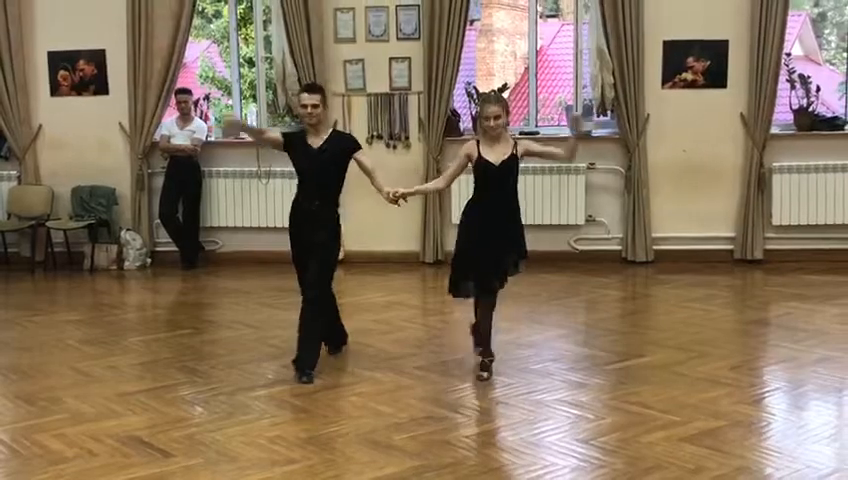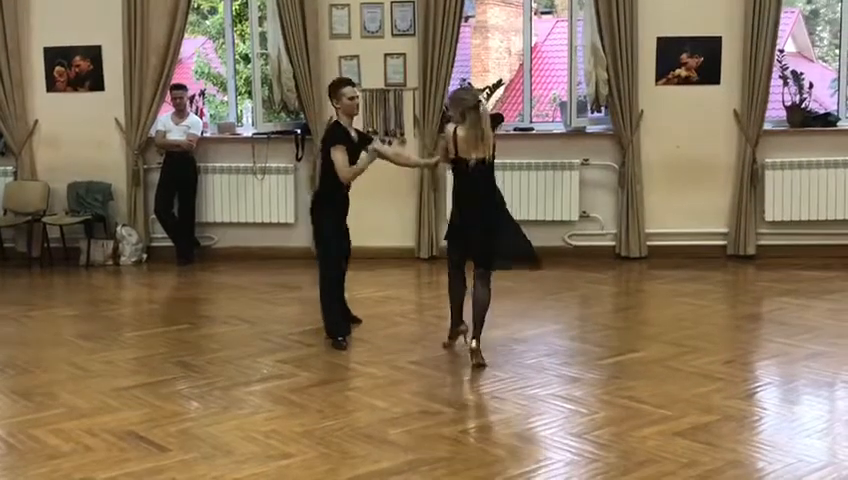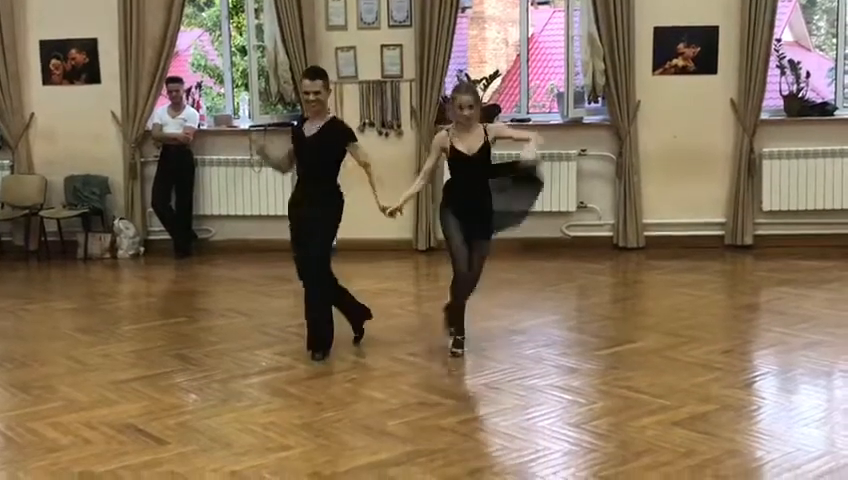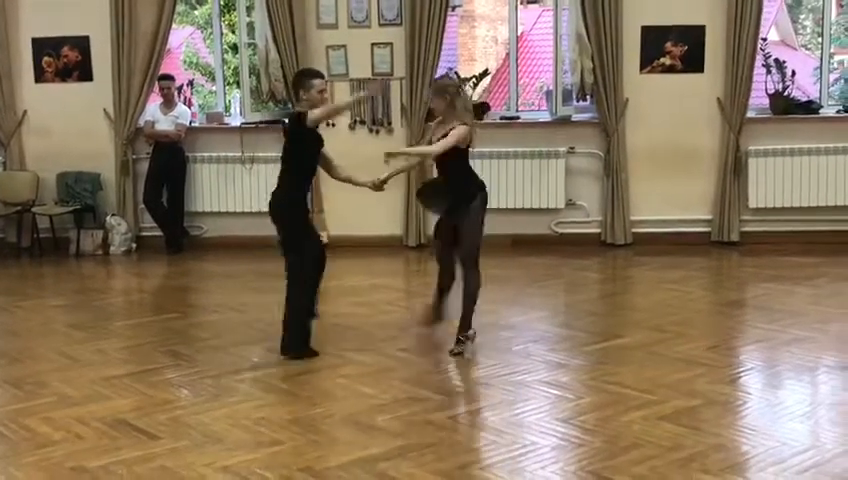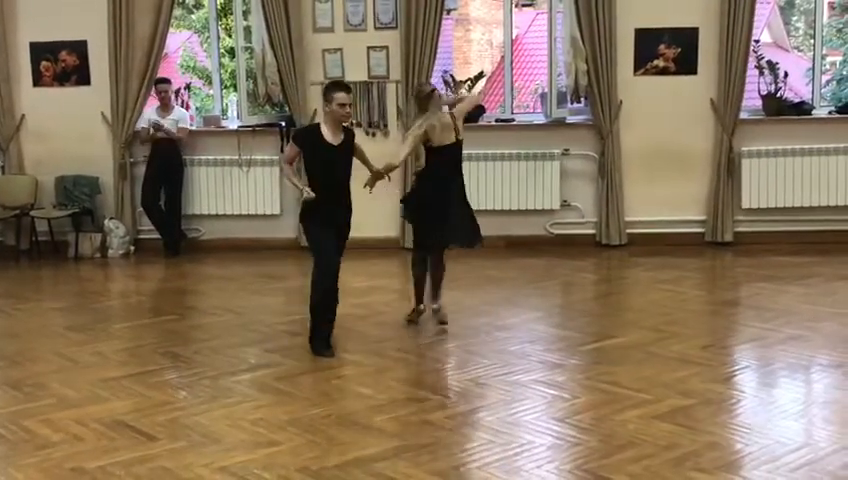
dt=1s
person 1, frame 1
left shoulder: (343, 141)
right shoulder: (294, 140)
left elbow: (370, 170)
right elbow: (262, 135)
left wrist: (385, 191)
right wrist: (239, 124)
left hip: (326, 220)
right hip: (299, 218)
left knee: (315, 289)
right knee: (311, 287)
left ankle: (305, 361)
right ankle: (335, 337)
person 1, frame 2
left shoulder: (357, 135)
right shoulder: (335, 133)
left elbow: (391, 155)
right elbow: (345, 175)
left wrist: (426, 162)
right wrist: (368, 159)
left hip: (338, 204)
right hip: (327, 206)
left knee: (341, 258)
right knee: (332, 262)
left ankle: (340, 312)
right ankle: (336, 330)
person 1, frame 3
left shoulder: (338, 129)
right shoulder: (300, 128)
left elbow: (365, 163)
right elbow: (286, 166)
left wrist: (377, 199)
right wrist: (266, 155)
left hip: (326, 205)
right hip: (300, 204)
left knee: (315, 269)
right knee: (309, 270)
left ankle: (320, 340)
right ankle: (356, 313)
person 1, frame 4
left shoulder: (312, 132)
right shoulder: (299, 122)
left elbow: (332, 170)
right elbow: (330, 112)
left wrist: (365, 183)
right wrist: (361, 96)
left hip: (295, 204)
right hip: (287, 204)
left knee: (313, 260)
right knee: (303, 267)
right ankle: (294, 342)
person 1, frame 5
left shoulder: (348, 134)
right shoulder: (306, 135)
right elbow: (285, 164)
left wrist: (374, 170)
right wrist: (302, 188)
left hip: (342, 213)
right hip: (316, 214)
left knee: (330, 266)
right knee: (327, 267)
left ankle: (326, 313)
right ankle: (320, 338)
person 2, frame 1
left shoulder: (519, 146)
right shoulder: (472, 148)
left elbow: (565, 155)
right elbow: (442, 182)
left wrist: (577, 130)
right wrist: (408, 191)
left hip: (506, 223)
right hip: (478, 222)
left knee: (491, 285)
right knee: (483, 286)
left ankle: (482, 340)
right ankle: (485, 353)
person 2, frame 2
left shoulder: (451, 131)
right shoulder: (489, 136)
left elbow: (445, 158)
left hip: (466, 212)
right hip: (491, 211)
left knee: (456, 268)
right knee: (482, 277)
left ankle: (457, 325)
right ankle: (475, 339)
person 2, frame 3
left shoulder: (491, 131)
right shoulder: (443, 138)
left elbow: (532, 138)
right elbow: (423, 178)
left wrist: (530, 149)
right wrist: (402, 201)
left hip: (482, 207)
right hip: (453, 208)
left knee: (473, 273)
right knee: (462, 270)
left ankle: (453, 312)
right ankle: (457, 331)
person 2, frame 4
left shoulder: (463, 128)
right shoulder: (437, 125)
left elbow: (433, 151)
right elbow: (423, 158)
left wrist: (399, 152)
right wrist: (390, 175)
left hip: (469, 198)
right hip: (453, 197)
left knee: (468, 262)
right knee: (444, 257)
left ankle: (465, 330)
right ankle: (438, 306)
person 2, frame 5
left shoulder: (422, 127)
right shoulder: (454, 115)
left elbow: (397, 161)
right elbow: (473, 99)
left wrist: (376, 175)
right wrist: (454, 102)
left hip: (429, 190)
right hip: (451, 190)
left knee: (422, 248)
right knee: (437, 250)
left ankle: (419, 304)
right ankle: (434, 302)
person 3, frame 1
left shoulder: (200, 125)
right shoulder: (168, 123)
left elbow: (194, 151)
right elbow: (162, 146)
left wrist: (172, 148)
right wrist: (183, 147)
left hip: (190, 169)
right hip: (173, 169)
left knee: (190, 214)
right knee: (165, 212)
left ankle: (190, 254)
right ankle: (190, 247)
person 3, frame 2
left shoulder: (195, 121)
right shoulder: (163, 119)
left elbow: (189, 146)
right elbow: (157, 142)
left wrist: (168, 144)
right wrist: (178, 142)
left hip: (186, 164)
right hip: (169, 164)
left knee: (186, 209)
right knee: (161, 208)
left ankle: (185, 250)
right ankle: (186, 243)
person 3, frame 3
left shoulder: (191, 113)
right shoulder: (160, 112)
left elbow: (186, 139)
right elbow: (154, 135)
left wrist: (165, 137)
right wrist: (175, 135)
left hip: (183, 157)
right hip: (166, 157)
left knee: (183, 202)
right knee: (158, 201)
left ankle: (183, 242)
right ankle: (184, 236)
person 3, frame 4
left shoulder: (183, 110)
right shoulder: (152, 108)
left elbow: (178, 136)
right elbow: (146, 132)
left wrist: (156, 135)
right wrist: (168, 132)
left hip: (175, 155)
right hip: (158, 154)
left knee: (175, 198)
right knee: (150, 198)
left ankle: (174, 238)
right ankle: (176, 232)
person 3, frame 5
left shoulder: (181, 113)
right shoulder: (148, 113)
left elbow: (182, 138)
right elbow: (143, 139)
left wrist: (165, 130)
right wrist: (154, 133)
left hip: (173, 157)
right hip: (155, 157)
left knee: (172, 201)
right knee: (148, 201)
left ankle: (172, 241)
right ankle: (174, 235)
